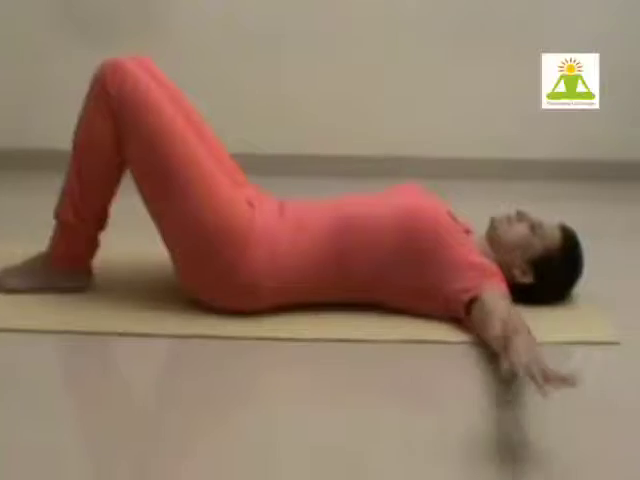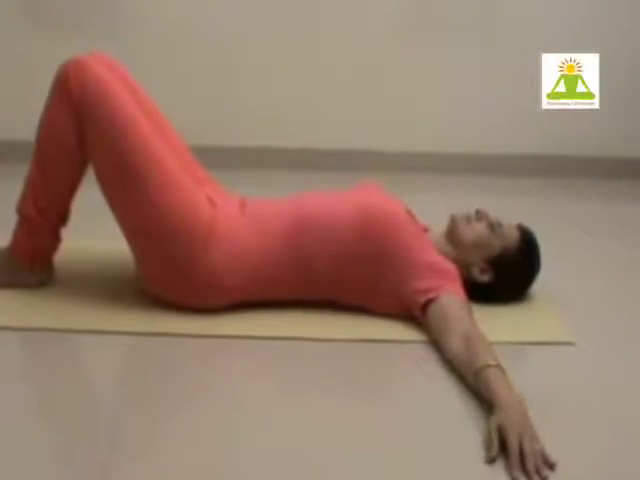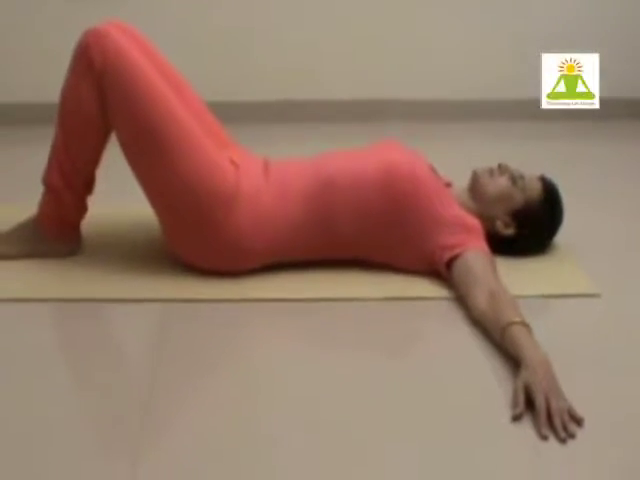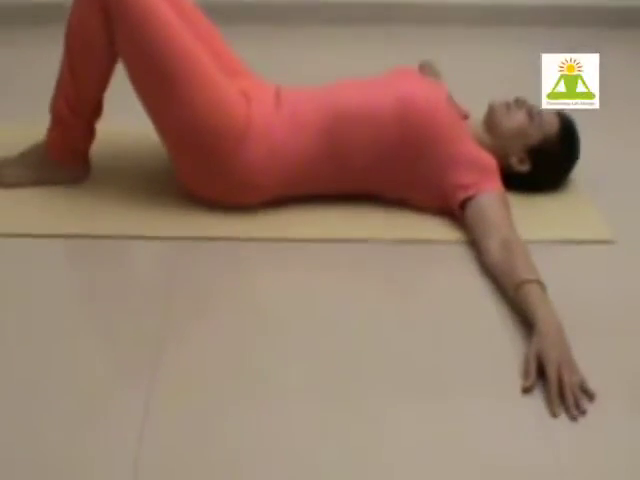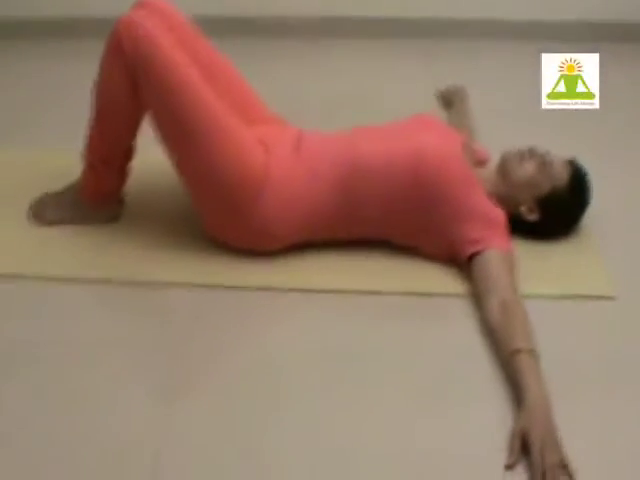
dt=0.7s
person 1, frame 1
left shoulder: (480, 275)
right shoulder: (465, 247)
left elbow: (504, 320)
left wrist: (523, 344)
left hip: (239, 262)
right hip: (262, 222)
left knee: (119, 81)
right knee: (135, 72)
left ankle: (65, 265)
right ankle: (68, 257)
person 1, frame 2
left shoulder: (434, 276)
right shoulder: (416, 243)
left elbow: (461, 337)
left wrist: (507, 401)
left hip: (200, 255)
right hip: (221, 219)
left knee: (83, 78)
right knee: (96, 72)
person 1, frame 3
left shoulder: (458, 231)
right shoulder: (444, 200)
left elbow: (485, 294)
left wrist: (532, 357)
left hip: (225, 218)
right hip: (245, 178)
left knee: (103, 47)
right knee: (114, 38)
left ankle: (55, 228)
right ankle: (57, 222)
person 1, frame 4
left shoulder: (472, 171)
right shoulder: (454, 123)
left elbow: (500, 243)
left wrist: (546, 322)
right wrist: (431, 76)
left hip: (236, 151)
right hip: (257, 105)
left ankle: (63, 154)
right ankle: (67, 144)
person 1, frame 5
left shoulder: (484, 221)
right shoulder: (469, 158)
left elbow: (501, 302)
left wrist: (535, 401)
right wrist: (458, 99)
left hip: (257, 198)
right hip: (276, 146)
left ankle: (97, 195)
right ankle: (103, 183)
